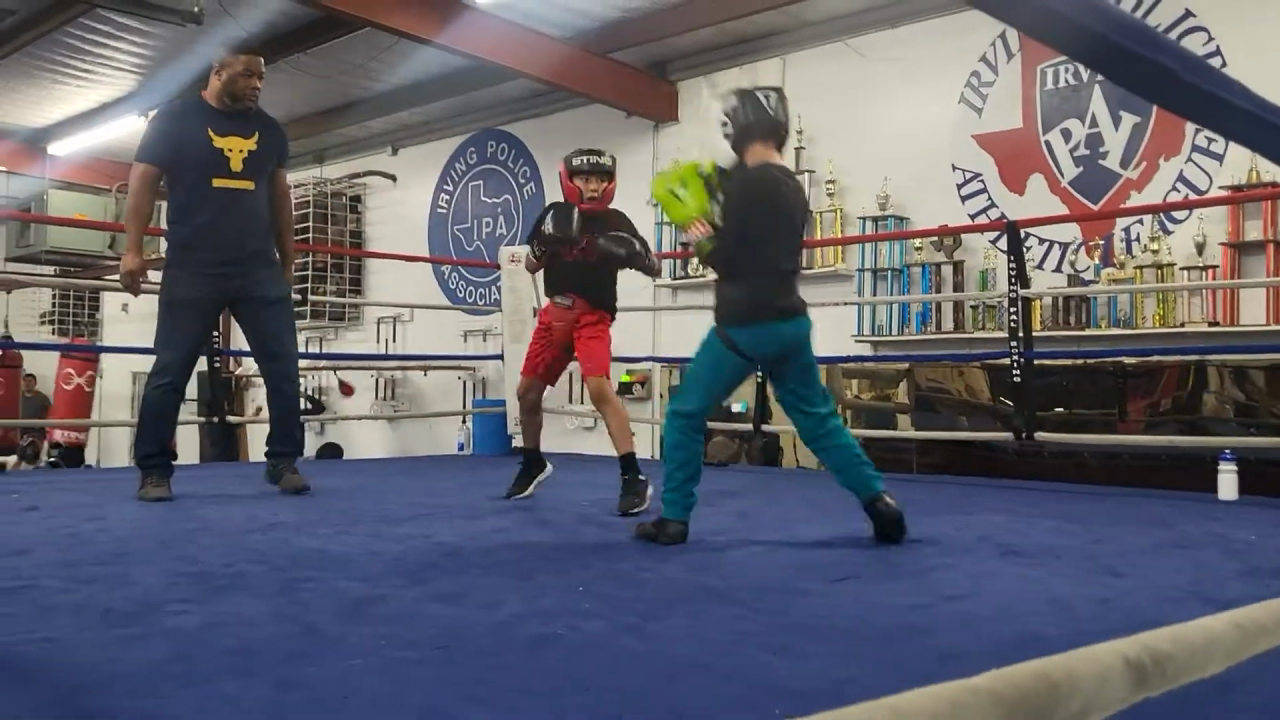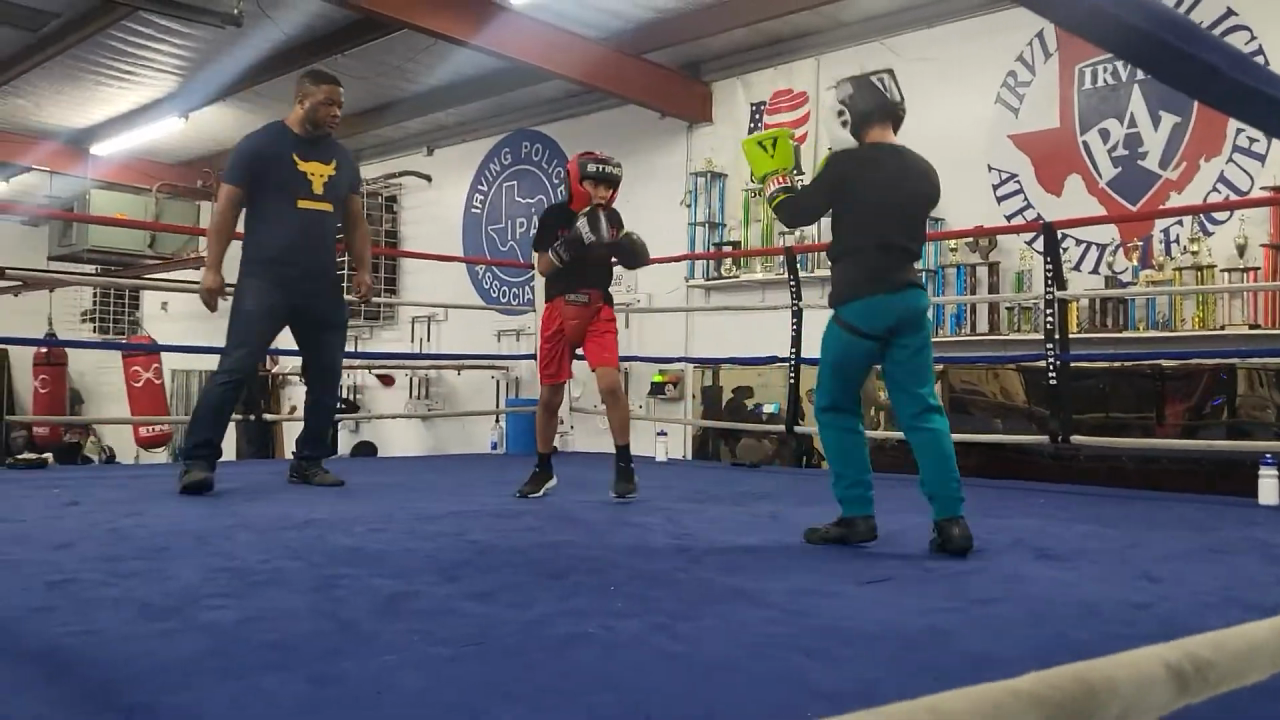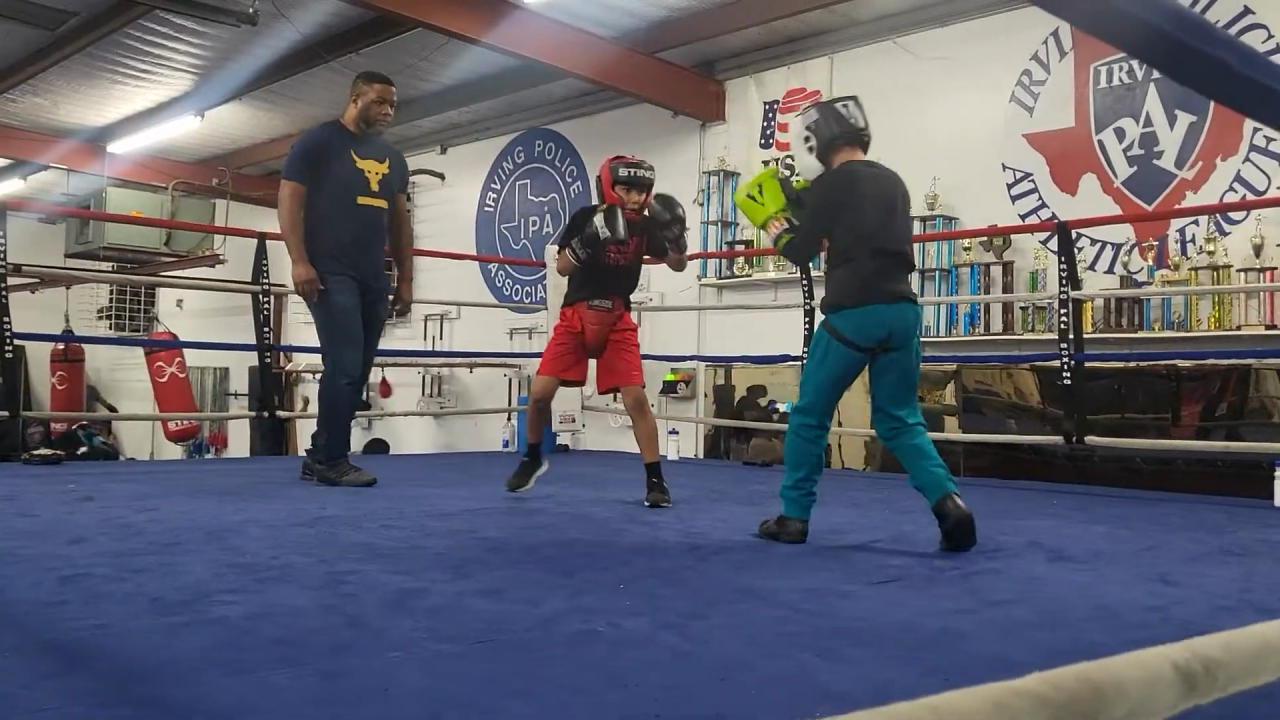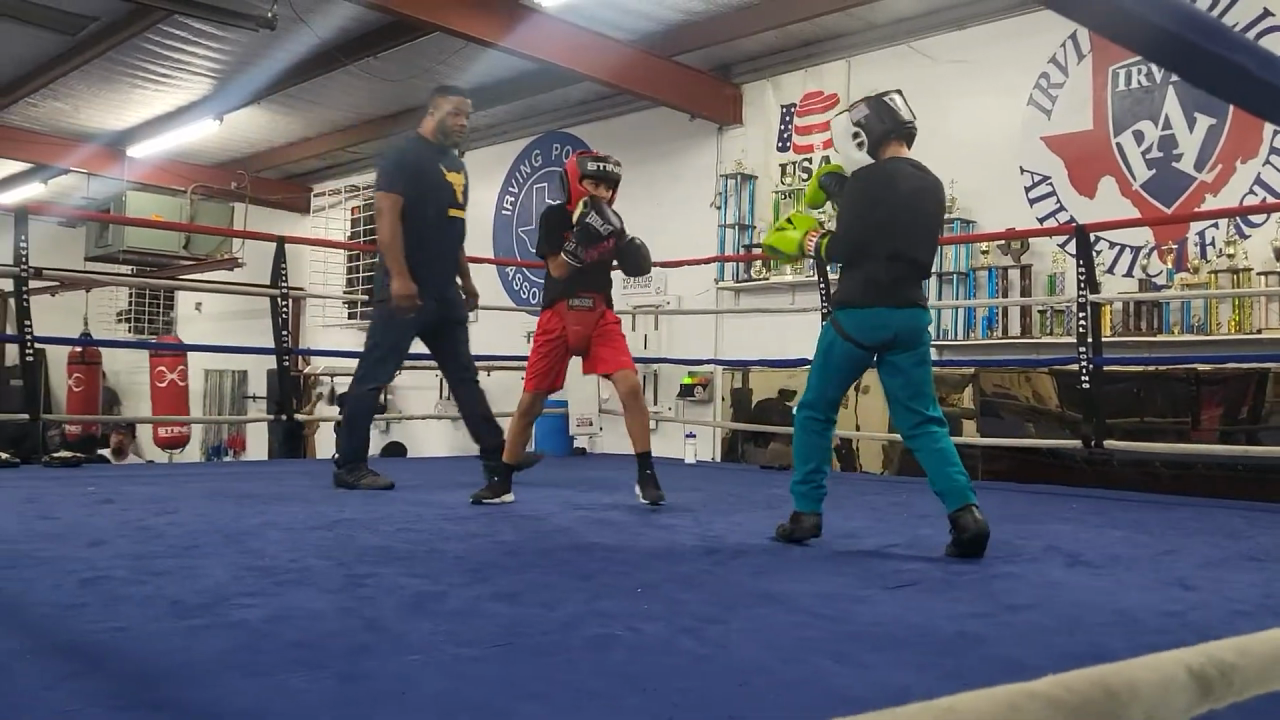
dt=0.4s
person 1, frame 1
left shoulder: (746, 183)
right shoulder: (793, 190)
left elbow: (724, 255)
left wrist: (694, 223)
right wrist: (727, 192)
left hip: (741, 326)
right hip: (789, 323)
left knee: (685, 416)
right knee: (819, 419)
left ankle: (673, 517)
right ankle: (877, 501)
person 1, frame 2
left shoulder: (846, 164)
right shoulder: (924, 172)
left elbow: (797, 212)
left wrist: (772, 173)
left hip: (859, 305)
right hip: (908, 298)
left knee: (835, 409)
right knee: (922, 412)
left ankle: (857, 516)
right ankle: (950, 521)
person 1, frame 3
left shoulder: (831, 184)
right shoulder: (892, 182)
left elbow: (800, 252)
left wrist: (770, 218)
left hip: (853, 313)
right hip: (901, 310)
left knee: (809, 414)
right knee: (898, 421)
left ankle: (794, 516)
right ankle: (947, 501)
person 1, frame 4
left shoulder: (871, 178)
right shoulder: (931, 185)
left elbow: (844, 247)
left wrist: (804, 237)
right wrist: (839, 189)
left hip: (861, 312)
right hip: (910, 314)
left knee: (816, 410)
right knee: (922, 420)
left ankle: (806, 512)
right ankle: (965, 512)
person 2, frame 1
left shoulder: (269, 130)
right shoulder: (173, 120)
left elbow: (279, 199)
right elbow: (142, 184)
left wrist: (286, 262)
right wrist: (132, 249)
left hip: (259, 268)
right hip: (191, 270)
left knee: (282, 363)
right knee: (171, 369)
left ankle: (284, 460)
right ankle: (154, 470)
person 2, frame 2
left shoulder: (342, 159)
right shoulder: (260, 145)
left elbow: (354, 221)
right elbow: (226, 207)
left wrist: (363, 270)
right wrist: (212, 268)
left hip: (323, 286)
right hip: (265, 280)
left knee: (326, 376)
right knee: (236, 369)
left ankle: (308, 462)
right ankle: (198, 461)
person 2, frame 3
left shoulder: (392, 157)
right shoulder: (318, 143)
left elbow: (400, 222)
right elbow: (289, 202)
left wrist: (405, 279)
right wrist: (300, 262)
left hip: (375, 278)
right hip: (330, 274)
left knee: (356, 372)
right knee: (345, 367)
left ankle: (318, 457)
right ankle: (331, 461)
person 2, frame 4
left shoulder: (456, 164)
right shoulder: (405, 155)
right elbow: (387, 217)
left wrist: (465, 280)
right wrist: (397, 276)
left hip: (443, 289)
right hip: (409, 287)
left knee: (464, 374)
right knee: (375, 372)
left ankle: (495, 455)
right ankle: (350, 464)
person 3, frame 1
left shoulder: (616, 222)
right shoulder: (556, 213)
left elbow: (653, 269)
right elbow: (531, 266)
left wrist: (633, 254)
right wrist: (546, 242)
left hip: (594, 318)
right hip: (555, 314)
left knee: (598, 388)
right knee: (527, 392)
left ankle: (634, 477)
right ankle: (533, 464)
person 3, frame 2
left shoulder: (612, 218)
right shoulder: (554, 215)
left elbow: (621, 255)
right elbow: (543, 268)
left wrist: (630, 251)
right wrist: (572, 241)
left hip: (598, 311)
right hip: (559, 311)
left knee: (610, 385)
right knee: (550, 395)
left ankle: (624, 465)
right ankle: (543, 470)
person 3, frame 3
left shoulder: (645, 226)
right shoulder: (585, 217)
left elbow: (679, 265)
right elbow: (562, 267)
left wrist: (676, 233)
right wrist: (589, 239)
left hip: (618, 320)
right hip: (576, 316)
left knee: (635, 398)
right knee: (540, 392)
left ankle: (655, 480)
right ankle: (532, 458)
person 3, frame 4
left shoulder: (611, 221)
right shoulder: (555, 216)
left elbow: (623, 262)
right elbow: (557, 271)
left wrist: (633, 258)
right wrist: (583, 236)
left hip: (600, 317)
right hip: (558, 318)
left knee: (631, 386)
right knee: (530, 402)
left ankle: (646, 475)
right ankle: (502, 481)
